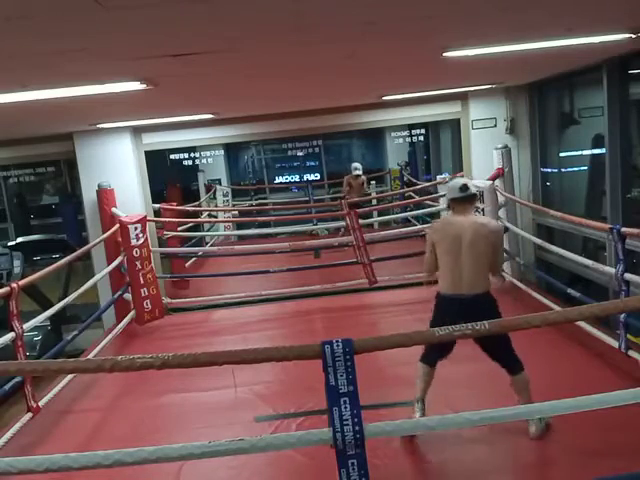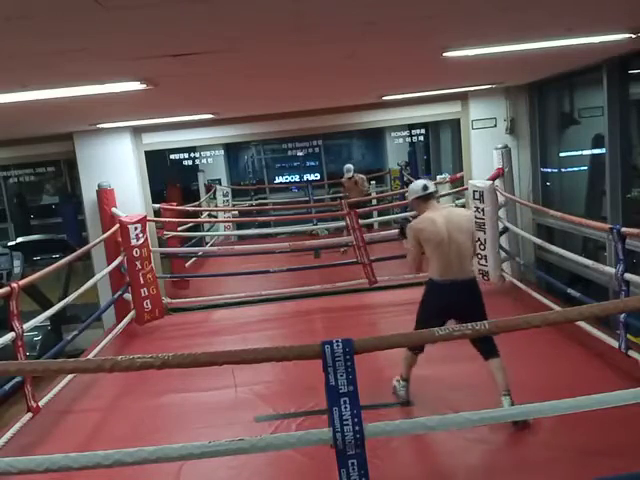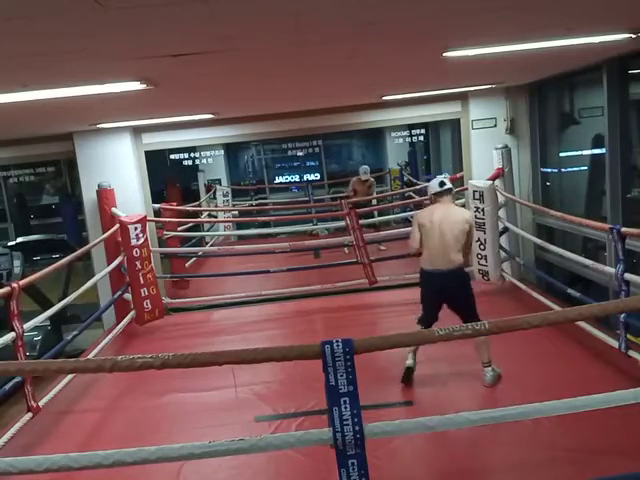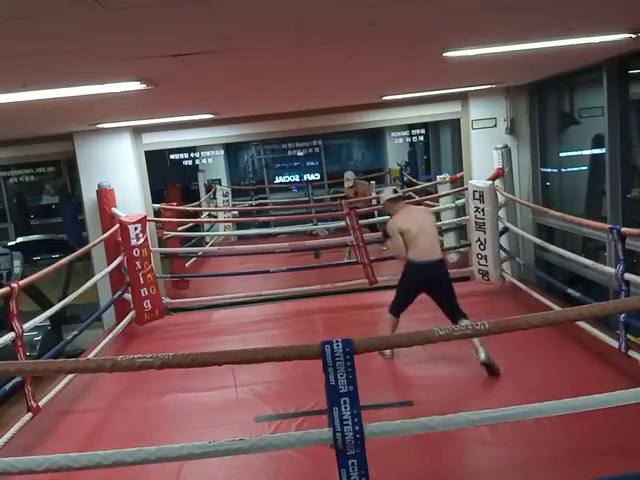
dt=0.4s
person 1, frame 1
left shoulder: (436, 229)
right shoulder: (493, 228)
left elbow: (429, 271)
right elbow: (496, 271)
left hip: (447, 304)
right hip: (480, 304)
left knee: (430, 355)
right knee: (510, 361)
left ankle: (419, 410)
right ankle: (534, 420)
person 1, frame 2
left shoulder: (416, 227)
right shoulder: (466, 215)
left elbow: (416, 268)
left wrist: (410, 244)
left hip: (438, 291)
right hip: (468, 288)
right knee: (488, 346)
left ankle: (403, 384)
right ankle: (507, 401)
person 1, frame 3
left shoulder: (421, 215)
right shoulder: (466, 216)
left elbow: (414, 248)
right elbow: (467, 251)
left hip: (429, 276)
right hip: (455, 276)
left knee: (426, 320)
right knee: (473, 321)
left ankle: (411, 358)
right ankle: (488, 371)
person 1, frame 4
left shoulder: (393, 222)
right shoulder: (426, 211)
left elbow: (402, 253)
left wrist: (391, 238)
left hip: (416, 269)
right hip: (439, 267)
left knee: (396, 308)
right knee: (456, 313)
right ankle: (482, 354)
